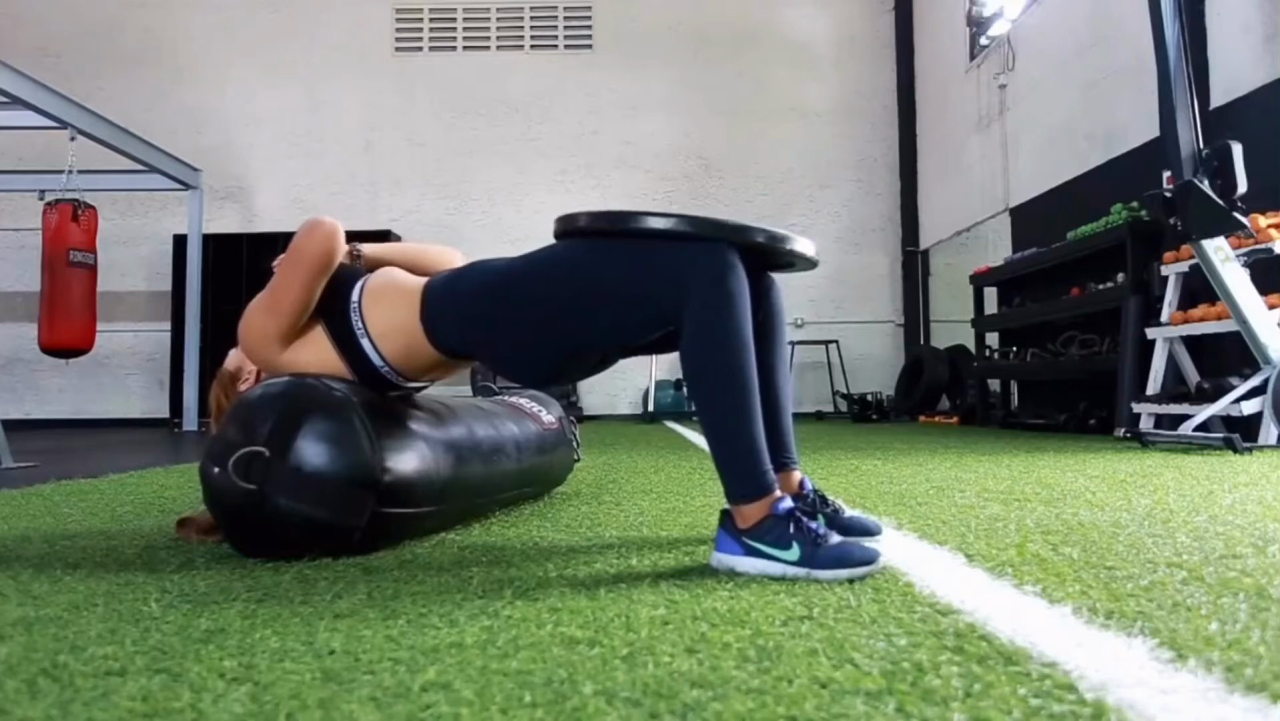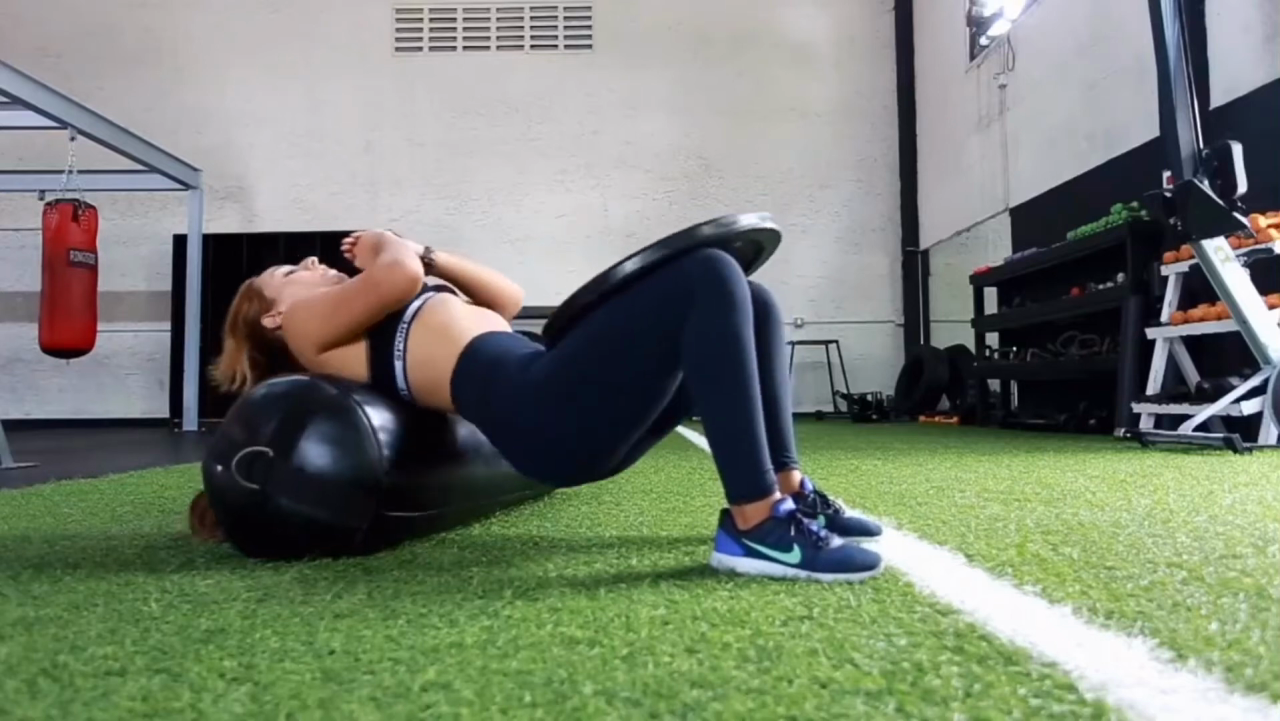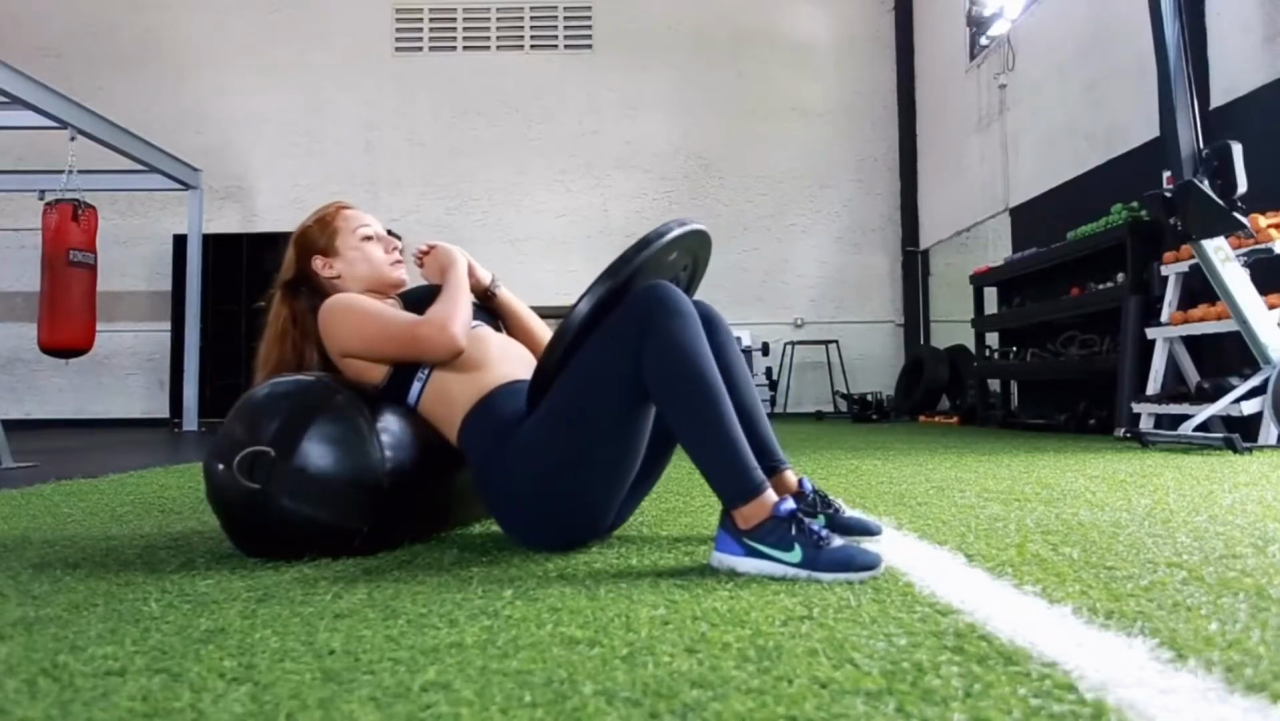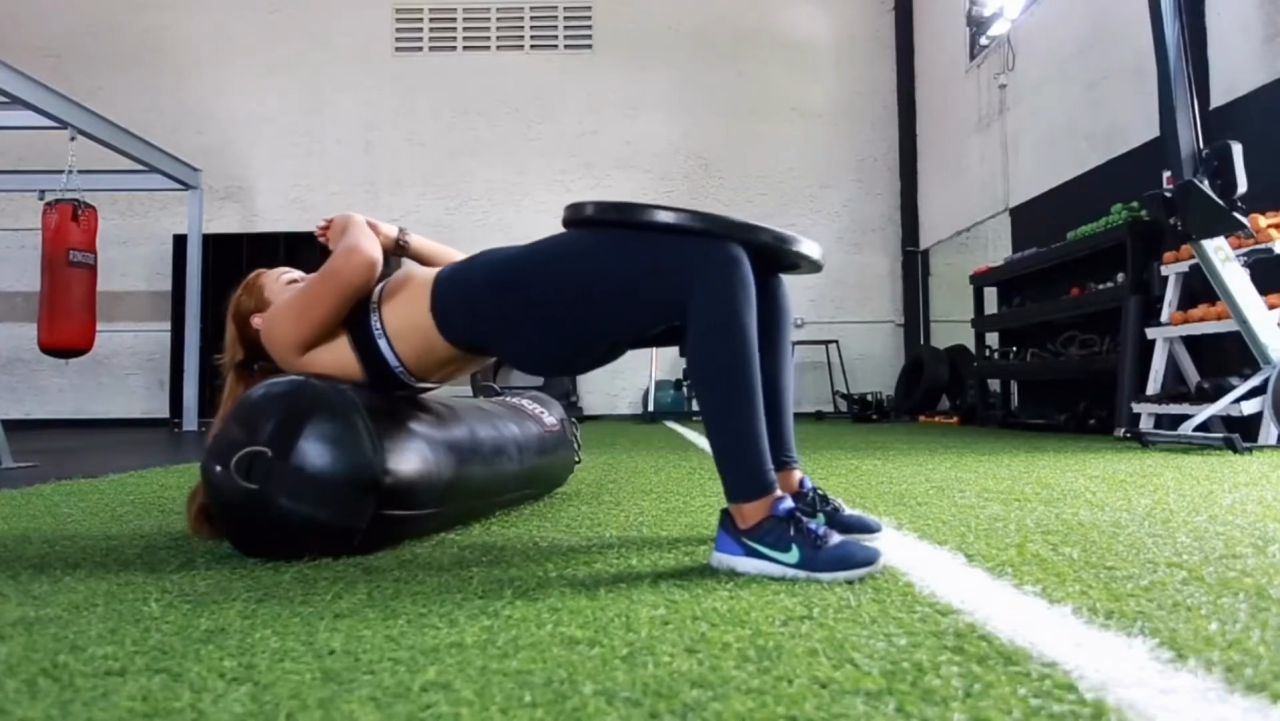
dt=0.7s
person 1, frame 1
left shoulder: (355, 343)
right shoulder: (267, 334)
left elbow: (446, 262)
right elbow: (320, 236)
left wrist: (359, 256)
right wrist: (343, 254)
left hip: (543, 322)
right hip: (509, 314)
left knee: (746, 280)
right knee: (709, 268)
left ankle: (785, 488)
right ankle: (756, 524)
person 1, frame 2
left shoulder: (373, 319)
right shoulder: (307, 326)
left elbow: (506, 298)
right elbow: (398, 277)
left wrist: (425, 254)
right wrist: (392, 252)
left hip: (568, 404)
right hip: (544, 414)
left knee: (750, 303)
right knee: (710, 276)
left ankle: (788, 493)
right ankle: (756, 528)
person 1, frame 3
left shoulder: (404, 317)
right shoulder: (341, 314)
left elbow: (544, 357)
right elbow: (443, 338)
left wrist: (485, 283)
right wrist: (454, 272)
left hip: (586, 476)
right hip: (541, 480)
left knee: (696, 321)
right knee: (657, 307)
left ankle: (788, 494)
right ankle: (756, 526)
person 1, frame 4
left shoulder: (377, 337)
right shoulder: (290, 334)
left elbow: (463, 268)
right elbow: (358, 265)
left wrist: (396, 237)
right wrist: (355, 236)
left hip: (544, 309)
right hip: (518, 305)
left knee: (752, 278)
right knee: (716, 266)
left ankle: (788, 489)
right ankle: (756, 524)
